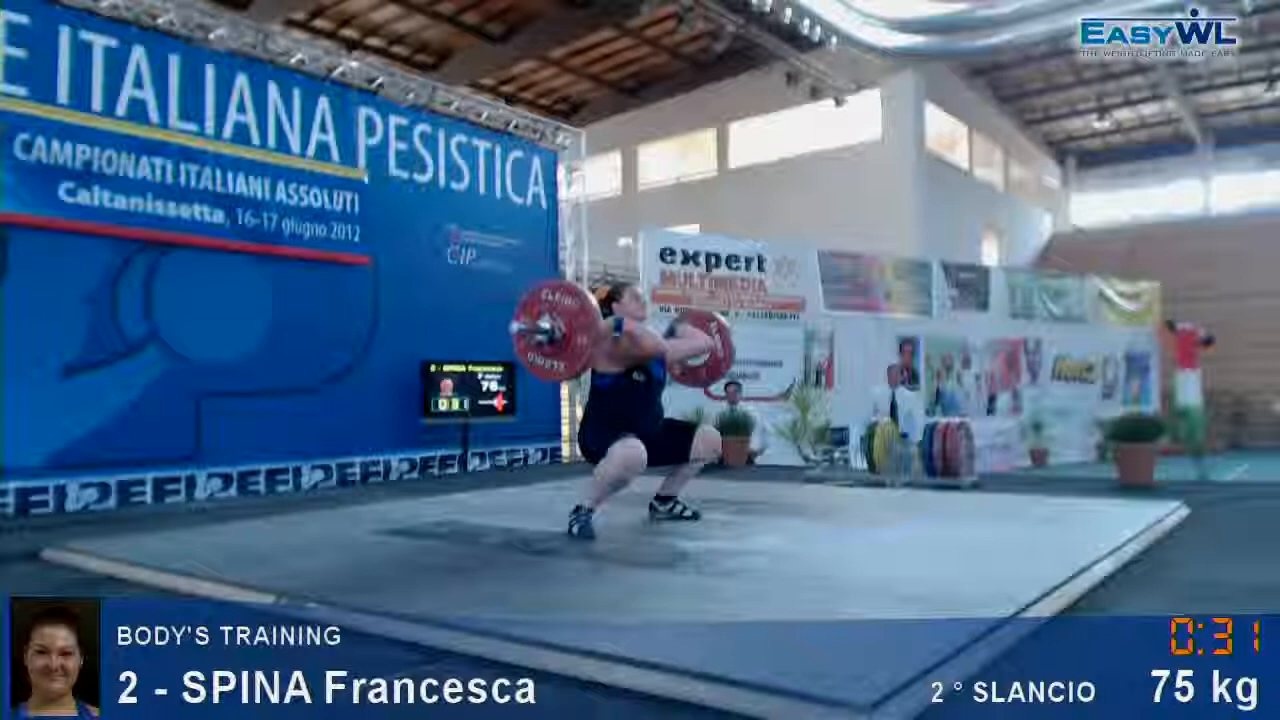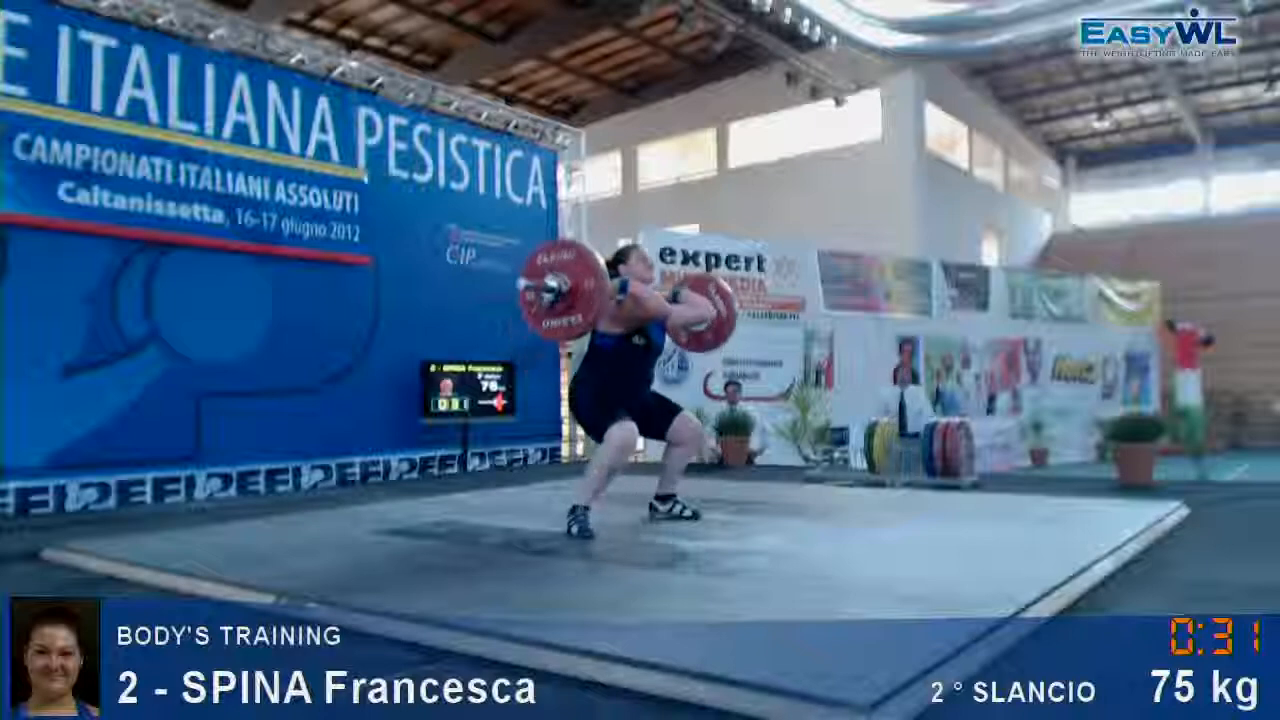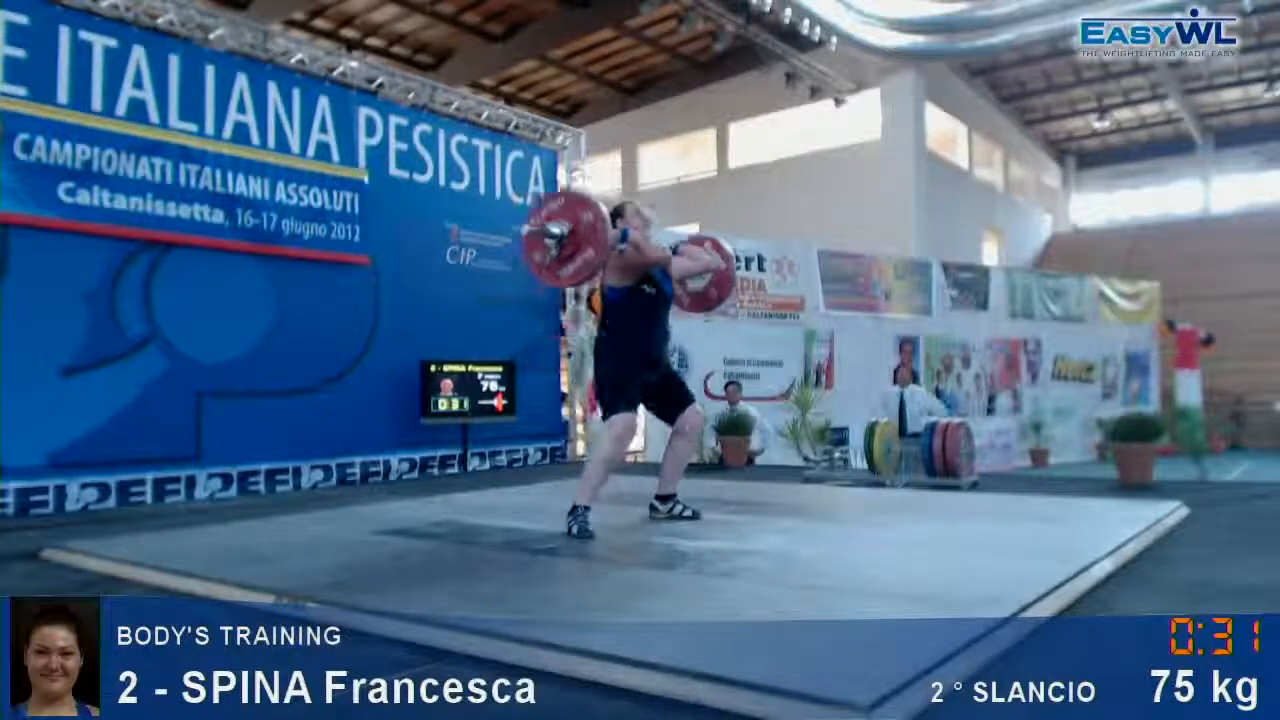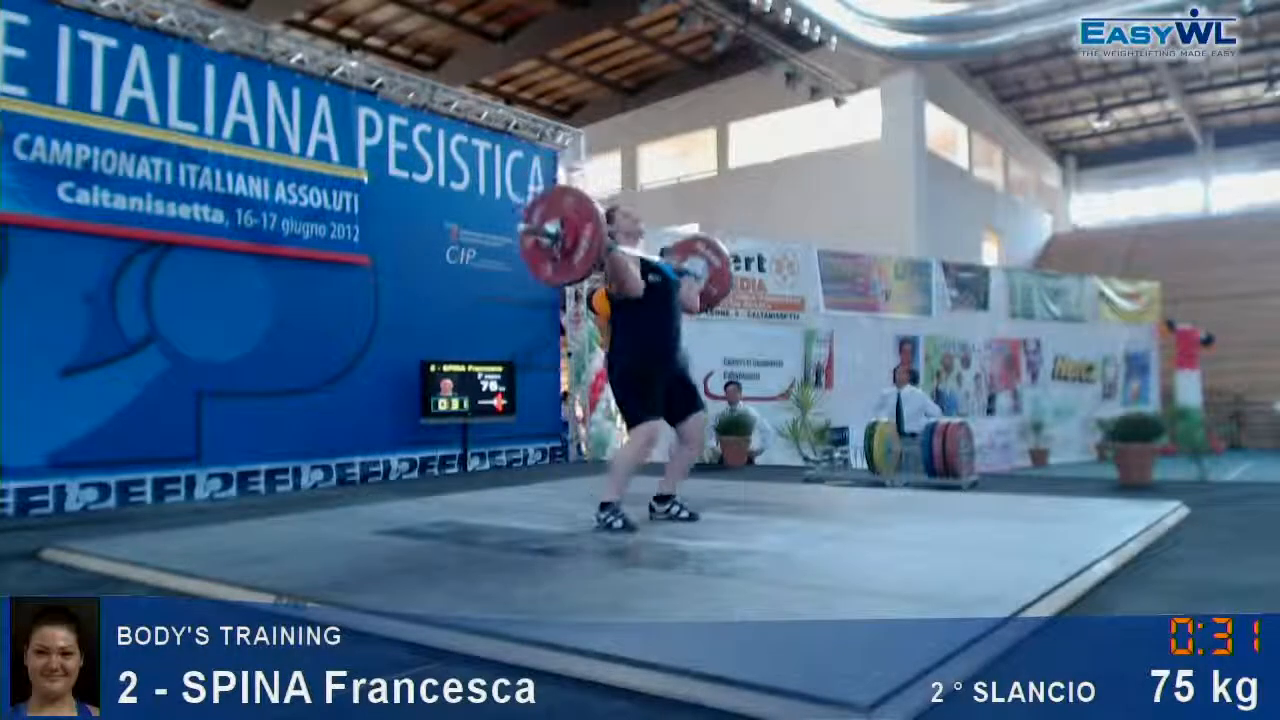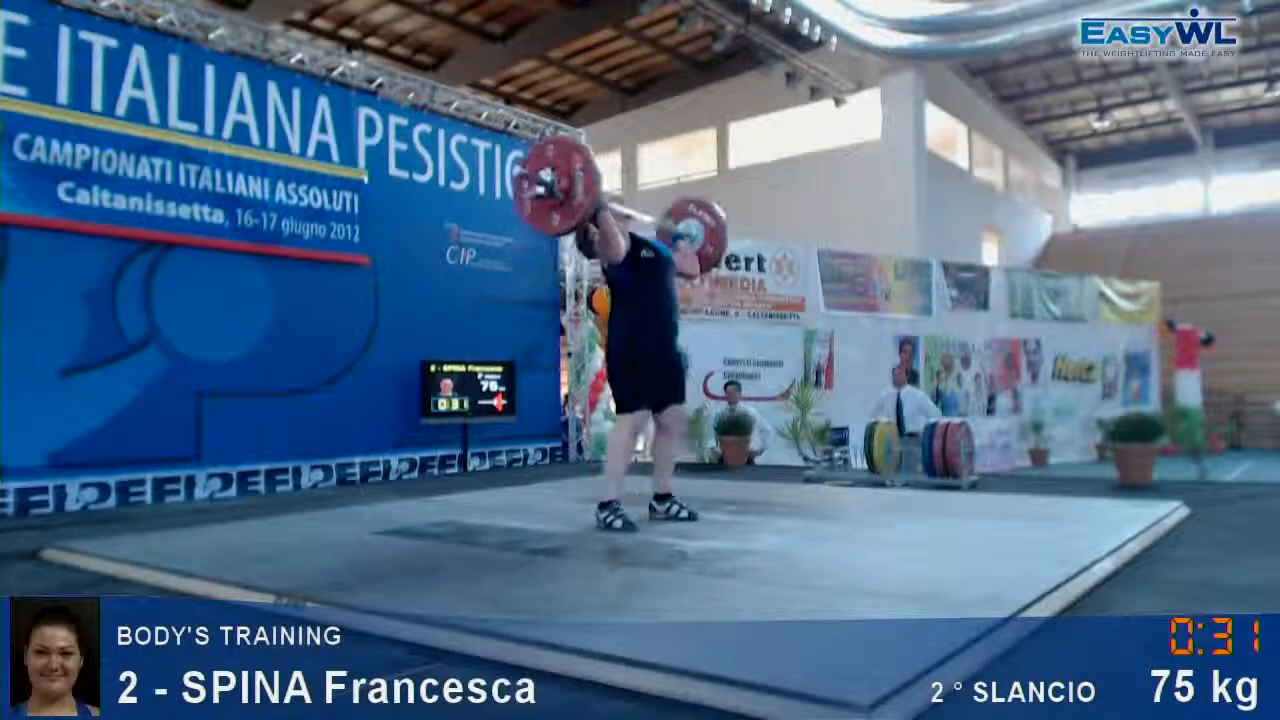
dt=0.5s
person 1, frame 1
left shoulder: (655, 345)
right shoulder: (613, 346)
left elbow: (704, 344)
right elbow: (652, 346)
left wrist: (677, 328)
right wrist: (617, 324)
right hip: (603, 436)
left knee: (710, 442)
right knee: (632, 455)
left ankle: (664, 501)
right ankle: (582, 511)
person 1, frame 2
left shoulder: (656, 307)
right shoulder: (618, 307)
left elbow: (706, 312)
right elbow: (659, 309)
left wrist: (679, 293)
right wrist: (622, 286)
left hip: (634, 397)
right hip: (595, 397)
left knee: (690, 431)
right knee: (624, 437)
left ankle: (663, 500)
right ankle: (579, 511)
person 1, frame 3
left shoulder: (658, 263)
right shoulder: (623, 256)
left elbow: (713, 263)
right elbow: (655, 257)
left wrist: (683, 250)
right wrist: (624, 237)
left hip: (655, 364)
right hip: (617, 364)
left knee: (690, 423)
right knee: (620, 430)
left ankle: (664, 499)
right ankle: (579, 510)
person 1, frame 4
left shoulder: (658, 265)
right shoulder: (621, 261)
left elbow: (691, 304)
right elbow: (634, 288)
left wrist: (684, 272)
right wrist: (612, 250)
left hip: (670, 363)
right hip: (634, 364)
left knee: (694, 431)
right knee: (647, 433)
left ankle: (663, 500)
right ankle: (609, 507)
person 1, frame 5
left shoulder: (651, 241)
right shoulder: (613, 236)
left elbow: (690, 268)
right elbow: (616, 252)
left wrist: (677, 236)
right wrist: (598, 213)
left hip: (664, 347)
right hip: (631, 346)
left knee: (674, 420)
right knee: (633, 420)
left ankle: (662, 499)
right ankle: (608, 506)
